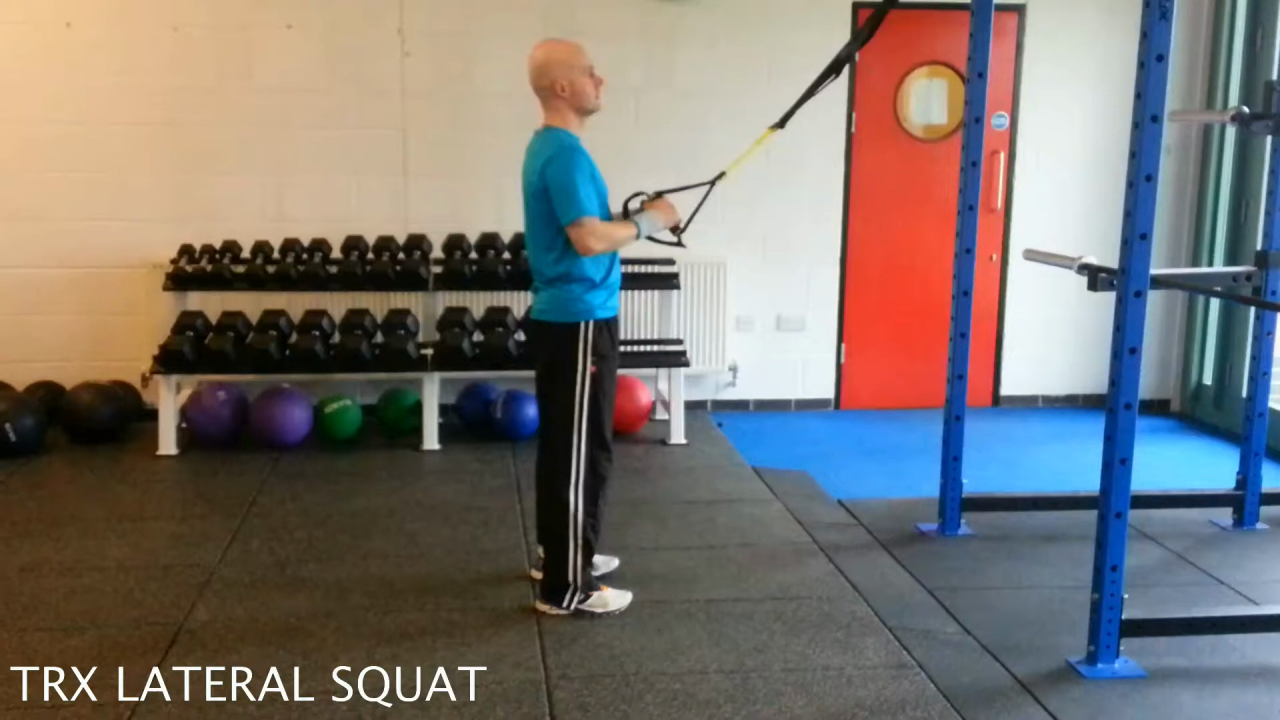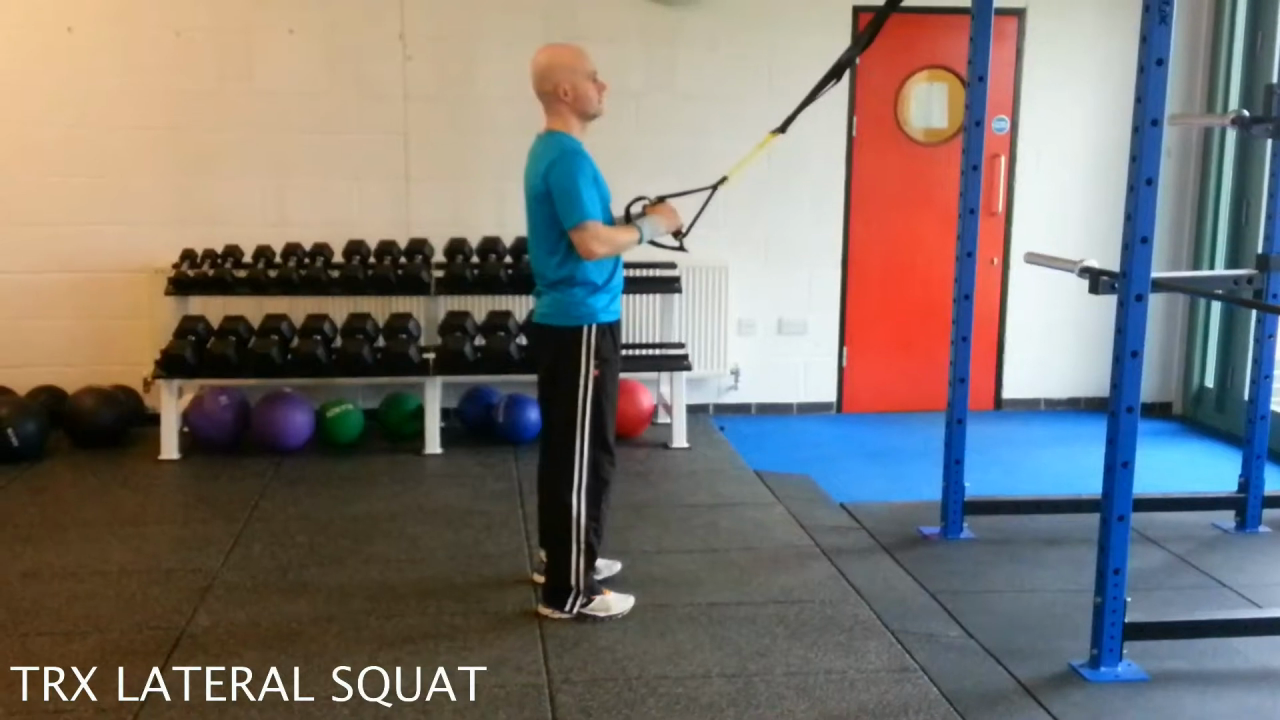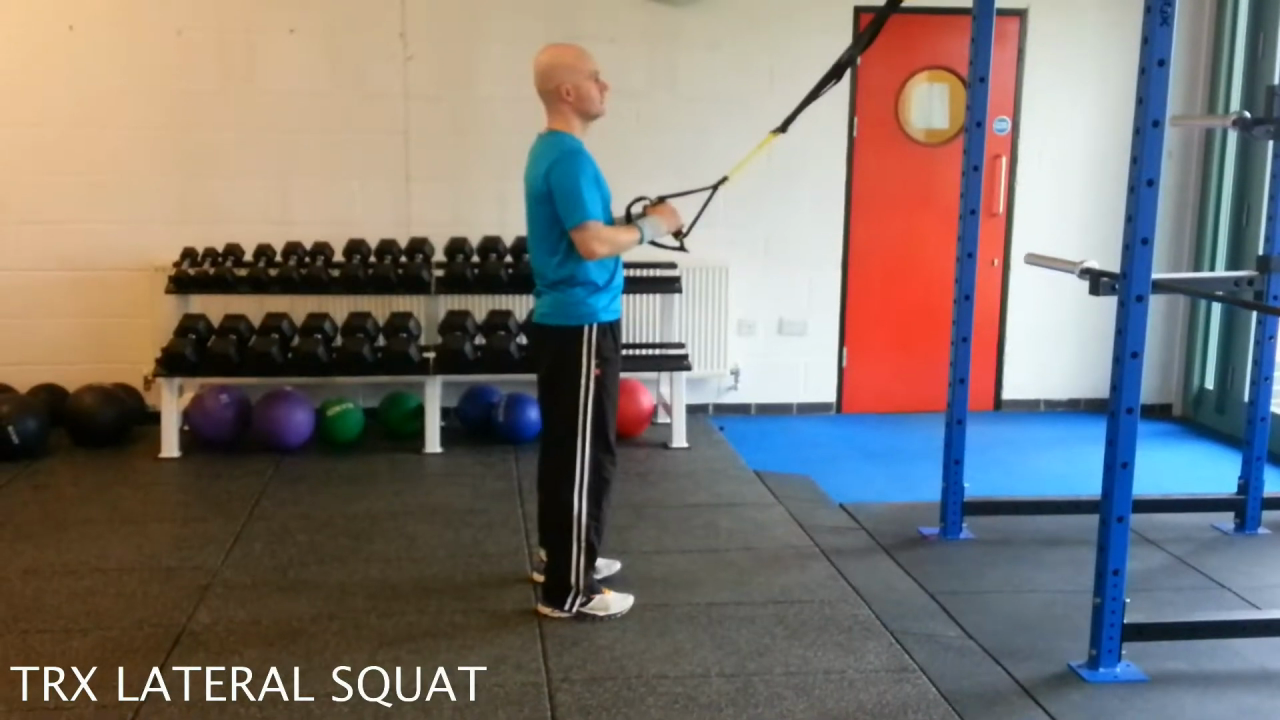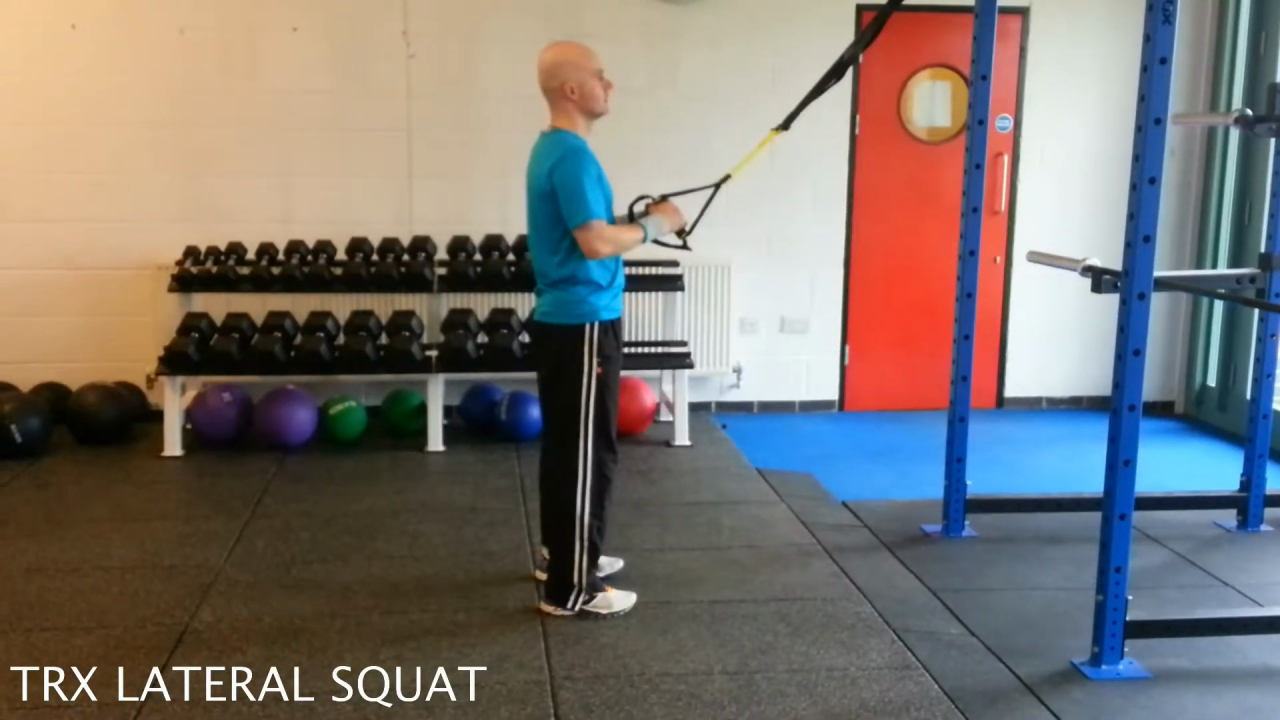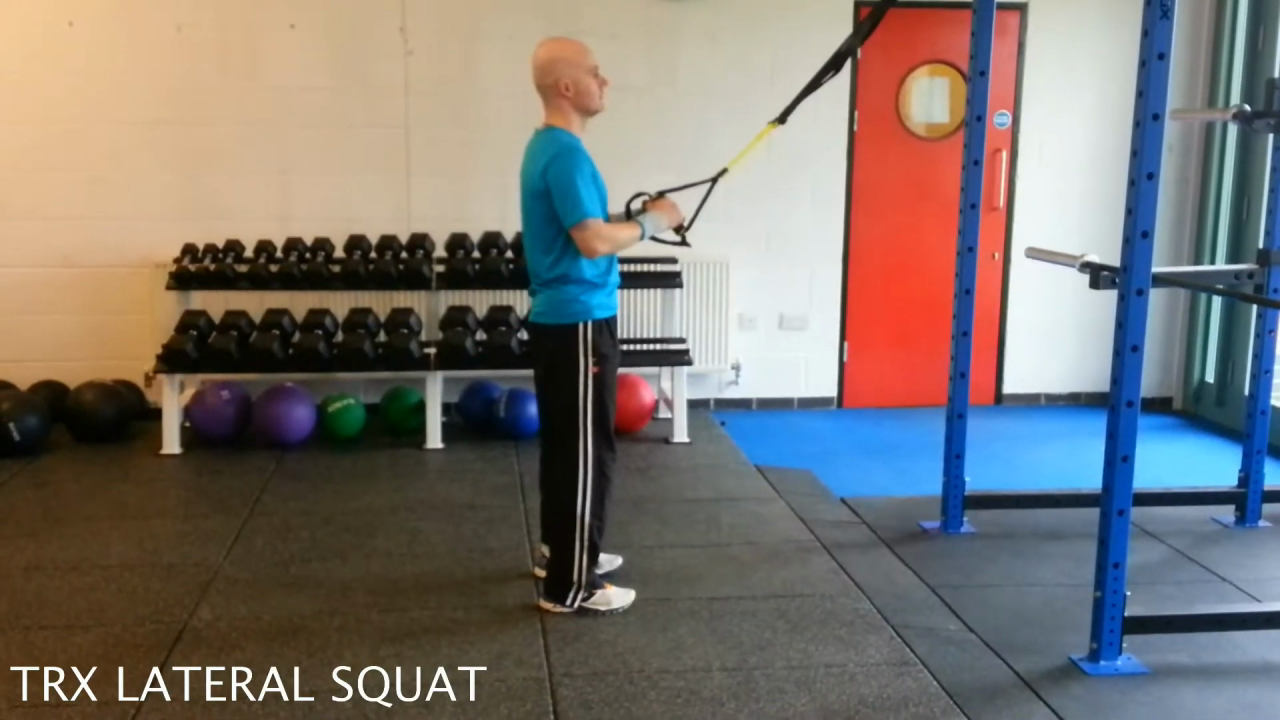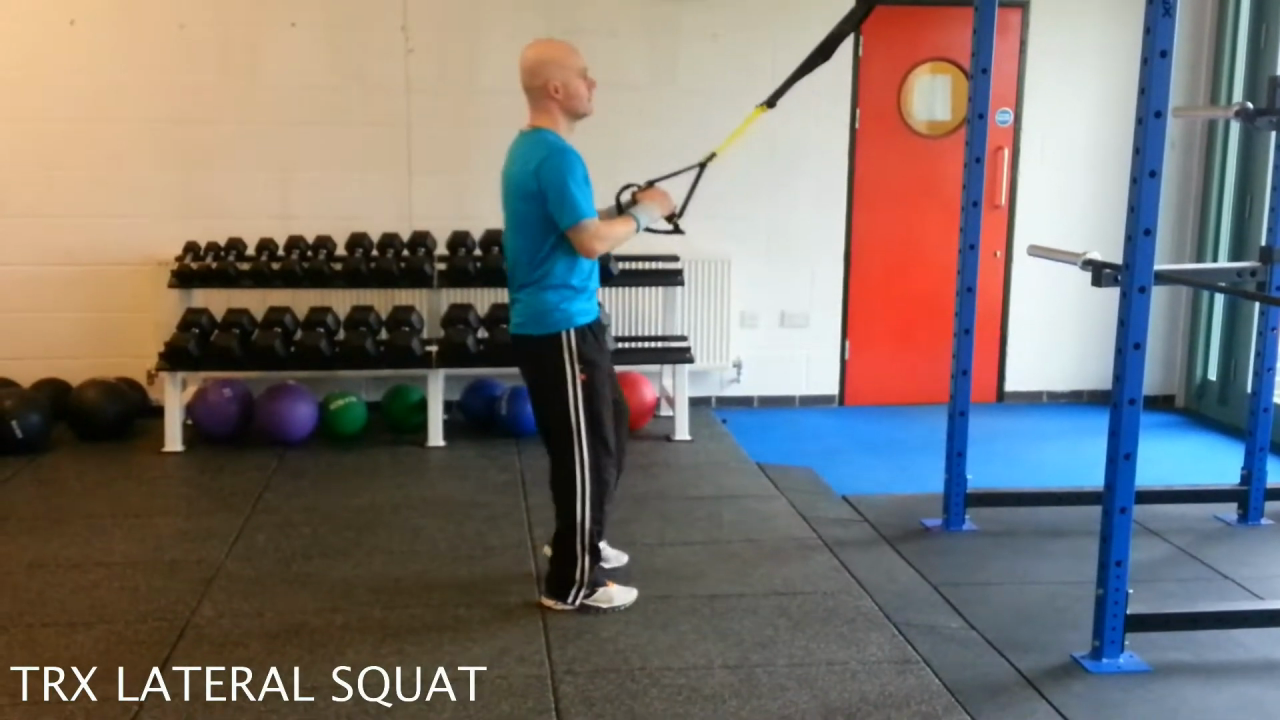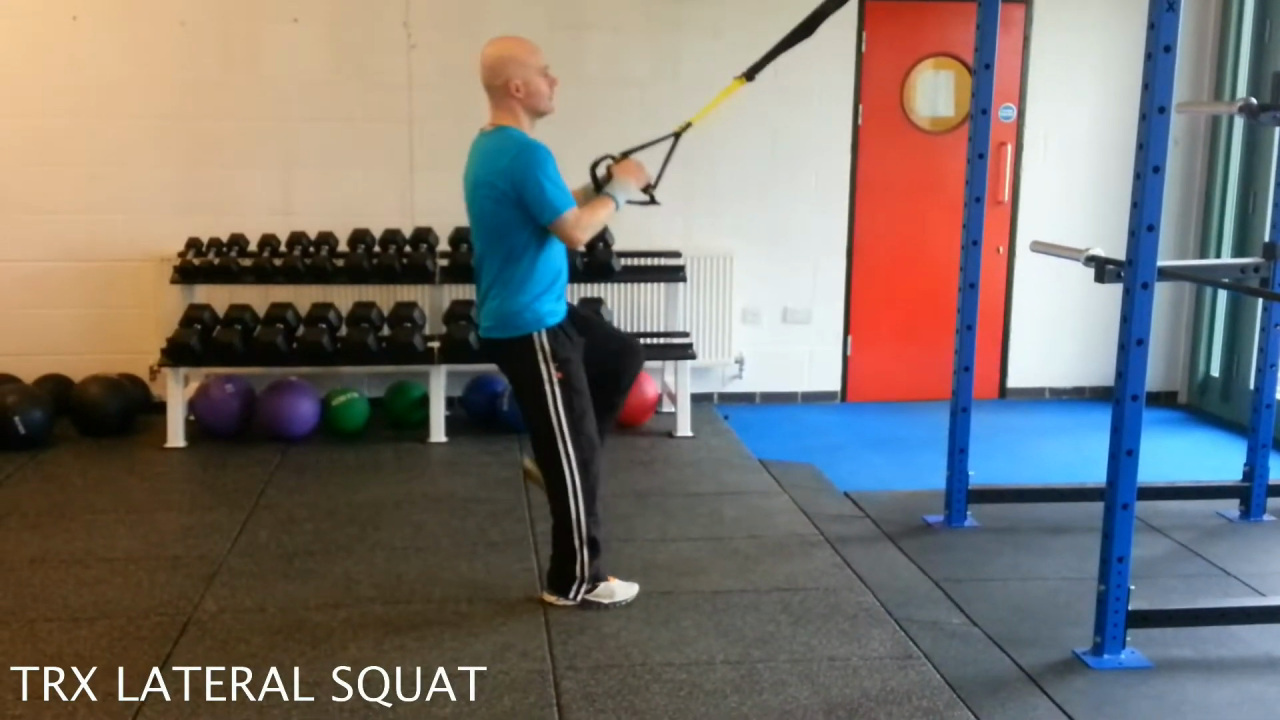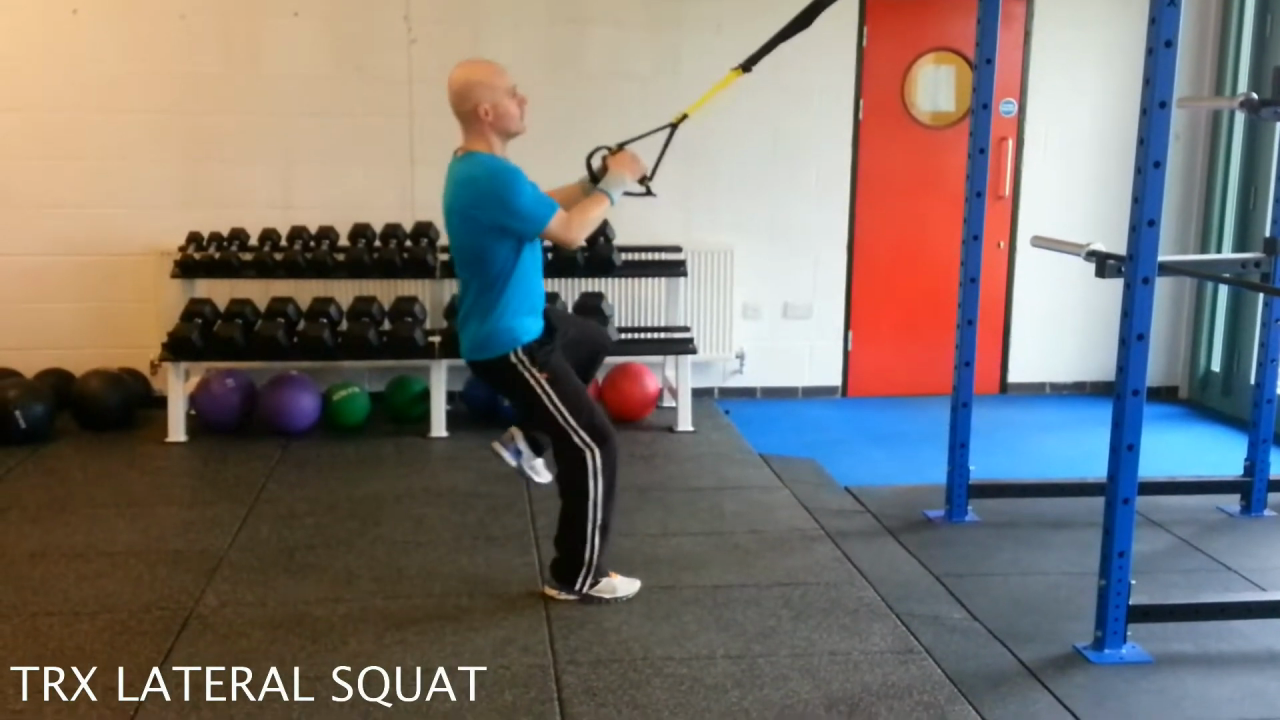
dt=0.4s
person 1, frame 1
left shoulder: (550, 146)
right shoulder: (564, 153)
right elbow: (588, 239)
left wrist: (631, 217)
right wrist: (648, 222)
left hip: (565, 316)
right hip: (578, 322)
left knee: (563, 447)
right knee: (582, 454)
left ankle: (559, 554)
right ankle: (566, 585)
person 1, frame 2
left shoulder: (551, 151)
right shoulder: (567, 157)
right elbow: (591, 244)
left wrist: (633, 221)
right wrist: (650, 226)
left hip: (565, 320)
right hip: (580, 326)
left knee: (564, 449)
right knee: (585, 458)
left ankle: (561, 558)
right ankle: (568, 590)
person 1, frame 3
left shoulder: (551, 150)
right shoulder: (568, 157)
right elbow: (592, 243)
left wrist: (632, 221)
right wrist: (650, 226)
left hip: (564, 320)
right hip: (581, 326)
left knee: (564, 449)
right knee: (586, 456)
left ankle: (558, 555)
right ankle: (567, 589)
person 1, frame 4
left shoulder: (553, 148)
right shoulder: (572, 156)
right elbow: (595, 242)
left wrist: (634, 219)
right wrist: (653, 225)
left hip: (563, 318)
right hip: (582, 324)
left knee: (566, 447)
right knee: (588, 455)
left ankle: (562, 554)
right ankle: (570, 587)
person 1, frame 5
left shoulder: (548, 146)
right shoulder: (565, 154)
right elbow: (593, 241)
left wrist: (632, 218)
right wrist: (651, 222)
left hip: (559, 318)
right hip: (577, 323)
left knee: (566, 446)
right knee: (589, 453)
left ankle: (560, 551)
right ankle: (570, 585)
person 1, frame 6
left shoulder: (528, 149)
right shoulder: (555, 156)
right elbow: (591, 241)
left wrist: (624, 209)
right wrist: (644, 213)
left hip: (554, 321)
right hip: (560, 329)
left knee: (601, 436)
right knee: (589, 451)
left ankle: (575, 541)
right ankle: (573, 583)
person 1, frame 7
left shoulder: (492, 146)
right shoulder: (522, 153)
right elbow: (576, 232)
left wrist: (599, 188)
right wrist: (620, 189)
left hip: (534, 311)
right hip: (528, 328)
left knee: (625, 357)
right knee: (577, 453)
left ankle: (551, 453)
right ankle: (574, 582)
person 1, frame 8
left shoulder: (481, 167)
right shoulder: (489, 178)
left elbow: (543, 206)
right elbow: (569, 231)
left wrist: (597, 178)
right wrist: (616, 183)
left hip: (517, 322)
right hip: (507, 344)
left knee: (592, 340)
right knee: (594, 444)
left ankle: (525, 437)
right ankle: (575, 577)
